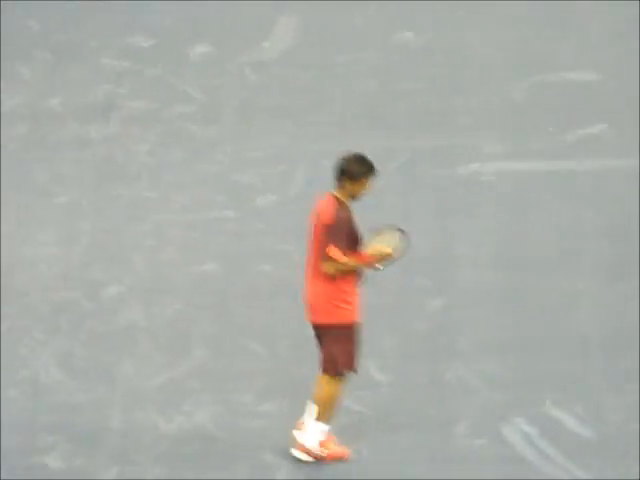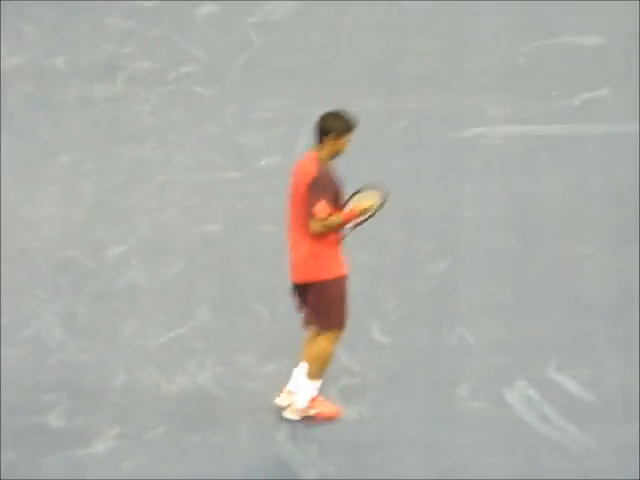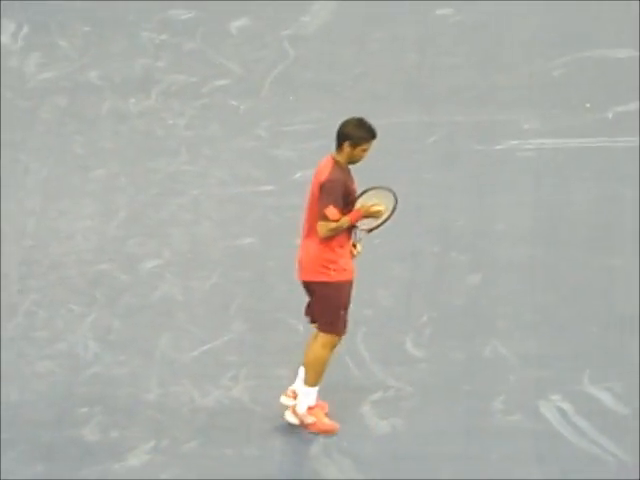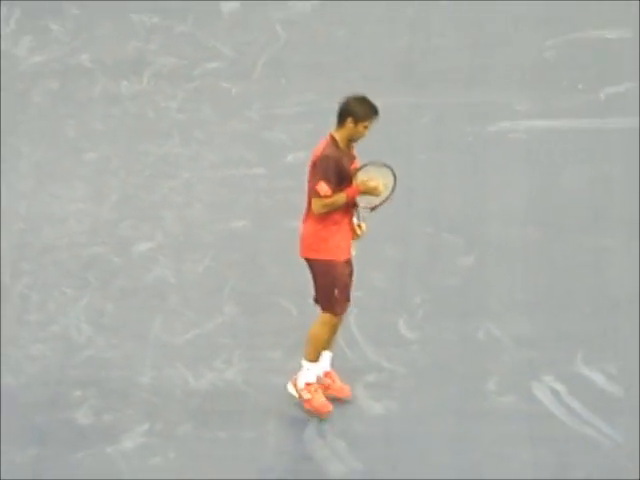
dt=0.7s
person 1, frame 1
left shoulder: (328, 205)
right shoulder: (339, 217)
right elbow: (331, 267)
left wrist: (359, 262)
right wrist: (368, 260)
left hip: (324, 303)
right hip: (335, 307)
left knee: (334, 369)
right knee: (336, 375)
left ankle: (310, 424)
right ankle: (313, 441)
person 1, frame 2
left shoulder: (305, 164)
right shoulder: (323, 175)
right elbow: (318, 225)
left wrist: (337, 228)
right wrist: (352, 214)
left hip: (303, 263)
right hip: (323, 266)
left knee: (319, 328)
right knee: (332, 331)
left ankle: (295, 391)
right ankle: (304, 401)
person 1, frame 3
left shoulder: (333, 168)
right shoulder: (336, 178)
right elbow: (326, 228)
left wrist: (347, 242)
right wrist: (360, 213)
left hip: (317, 264)
right hip: (327, 268)
left knee: (324, 331)
right knee: (329, 336)
left ankle: (298, 392)
right ankle: (303, 408)
person 1, frame 4
left shoulder: (347, 151)
right shoulder: (328, 156)
right elbow: (320, 205)
left wrist: (353, 221)
right wrist: (358, 190)
left hip: (340, 243)
right hip: (323, 247)
left knee: (335, 312)
right knee: (332, 313)
left ankle: (322, 372)
right ankle: (305, 380)
